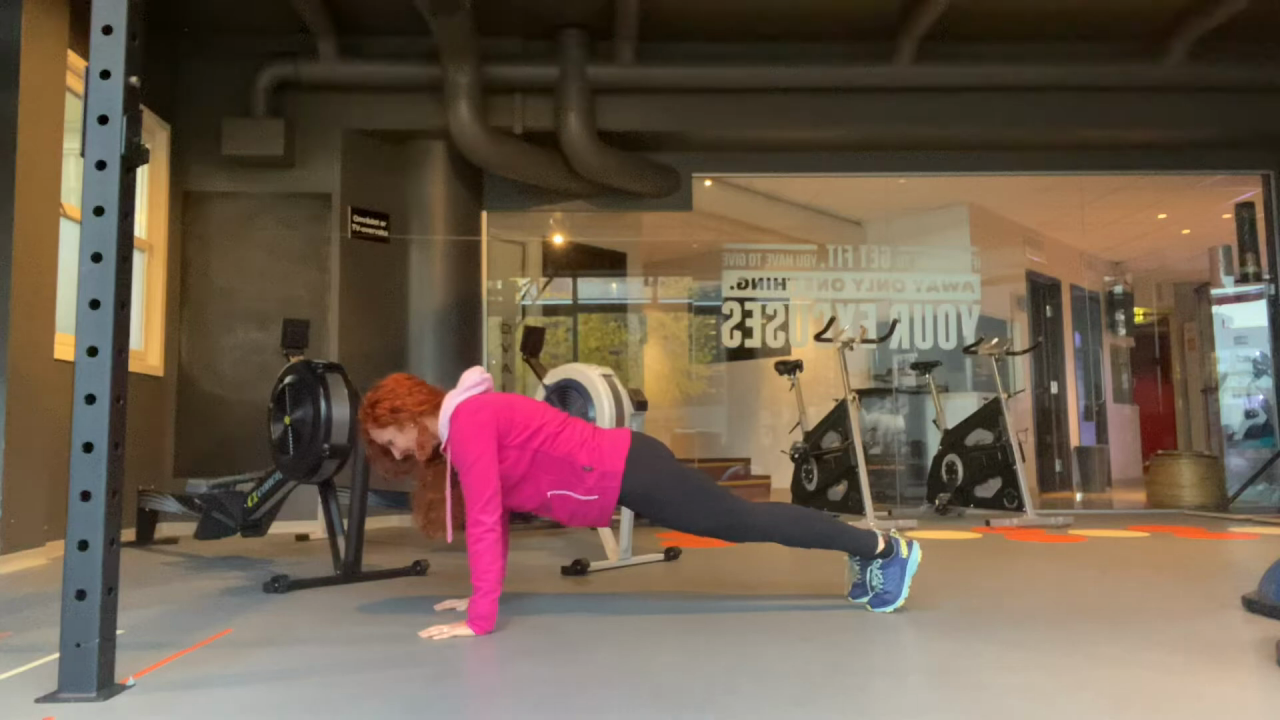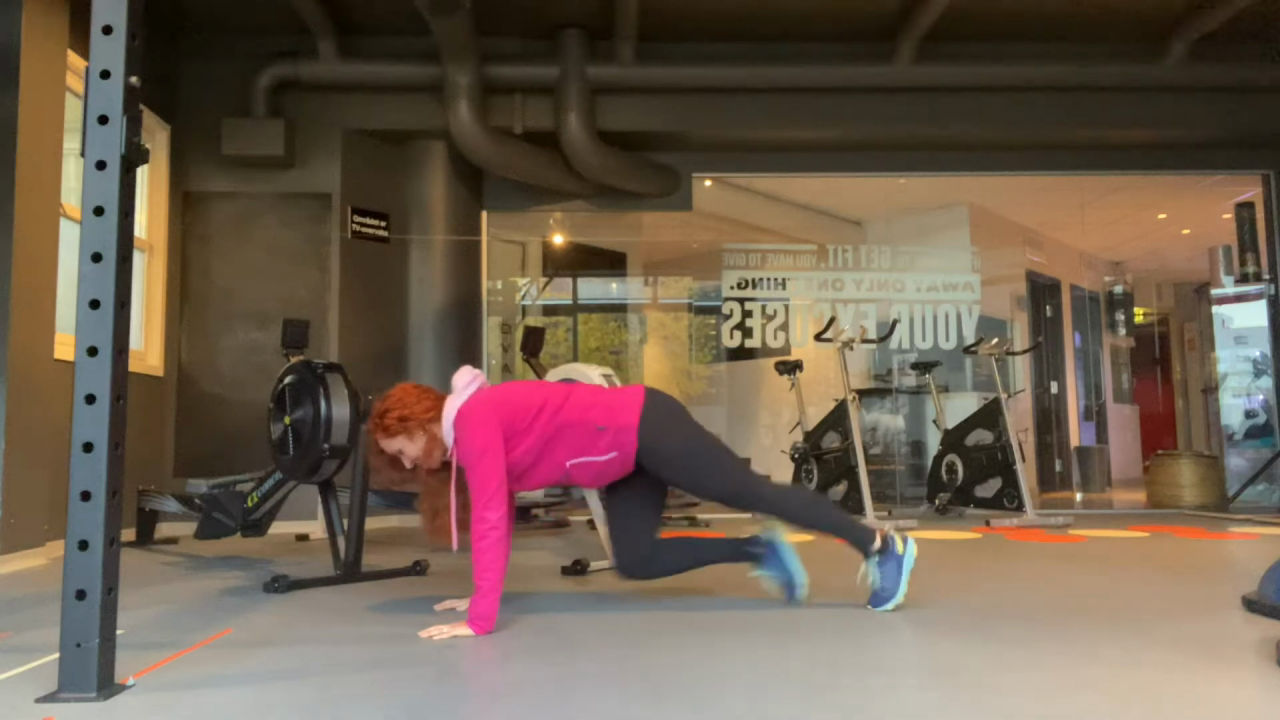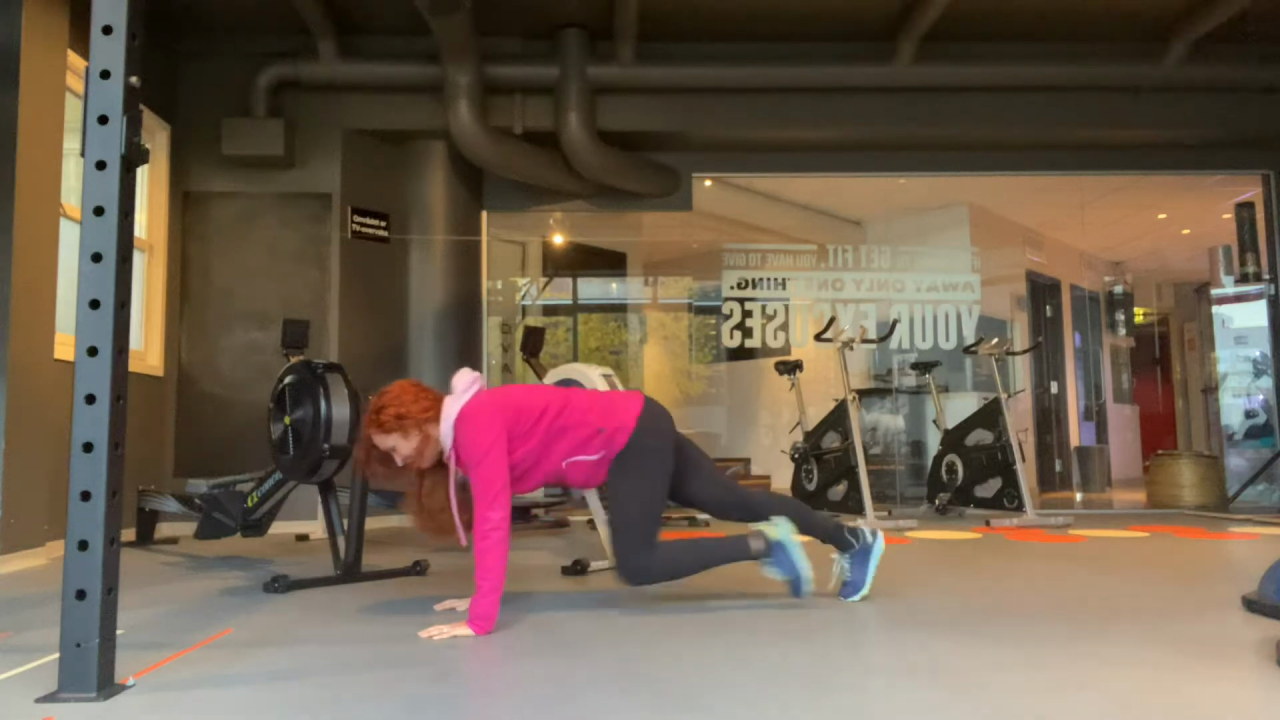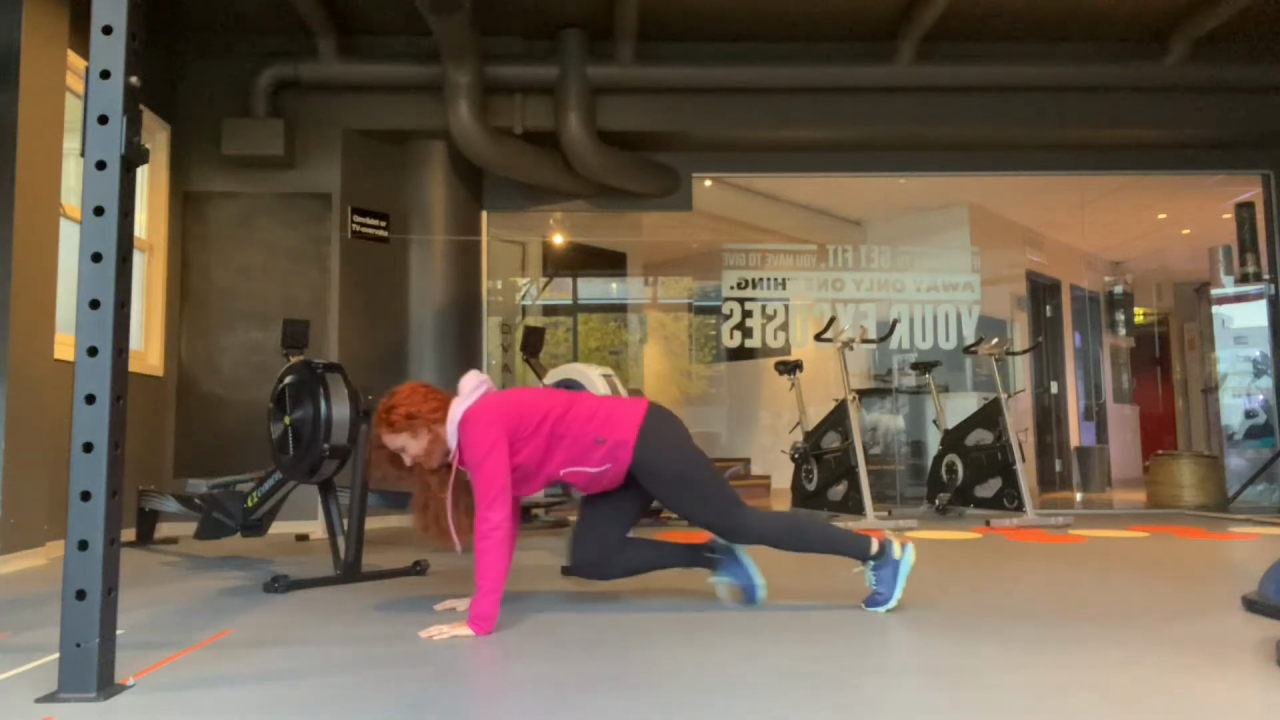
dt=0.5s
person 1, frame 1
left shoulder: (467, 423)
right shoulder: (471, 422)
left elbow: (484, 521)
right elbow: (495, 514)
left wrist: (479, 617)
right wrist: (483, 592)
left hip: (629, 473)
right hip: (621, 471)
left knee: (748, 524)
right knee: (744, 520)
left ankle: (890, 548)
right ankle: (863, 549)
person 1, frame 2
left shoulder: (474, 421)
right shoulder: (478, 421)
left elbow: (489, 519)
right elbow: (497, 513)
left wrist: (480, 617)
right wrist: (480, 594)
left hip: (645, 428)
right hip: (628, 446)
left knee: (755, 493)
right knee: (634, 563)
left ankle: (883, 546)
right ankle: (759, 553)
person 1, frame 3
left shoulder: (475, 422)
right shoulder: (463, 429)
left elbow: (492, 521)
right elbow: (491, 514)
left wrist: (479, 617)
right wrist: (482, 591)
left hip: (636, 432)
right hip: (635, 435)
left knee: (636, 567)
right knee: (734, 502)
left ankle: (765, 544)
right ankle: (856, 540)
person 1, frame 4
left shoulder: (478, 425)
right shoulder: (480, 428)
left elbow: (493, 521)
right elbow: (503, 514)
left wrist: (480, 618)
right wrist: (483, 594)
left hip: (643, 443)
right hip: (626, 452)
left knee: (739, 523)
right knee: (590, 561)
left ankle: (881, 553)
right ankle: (716, 560)
